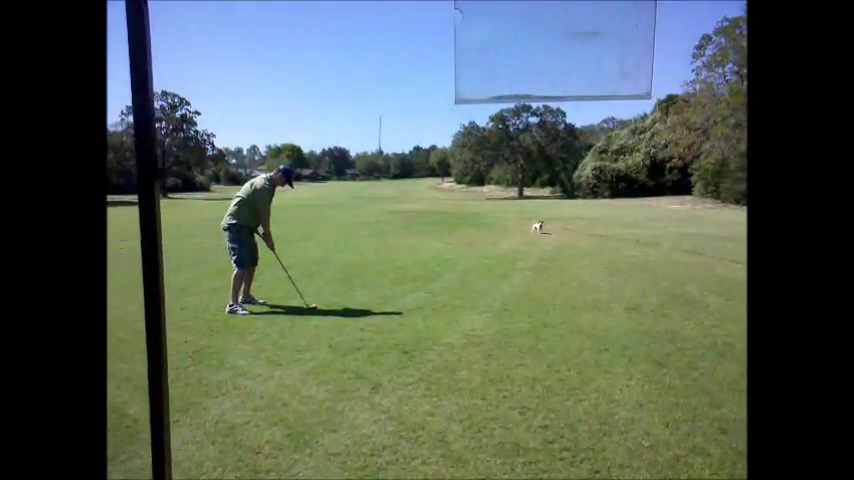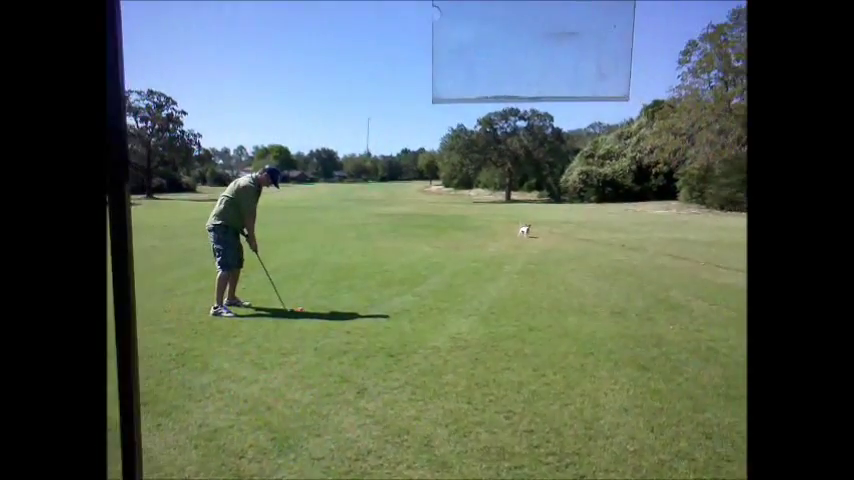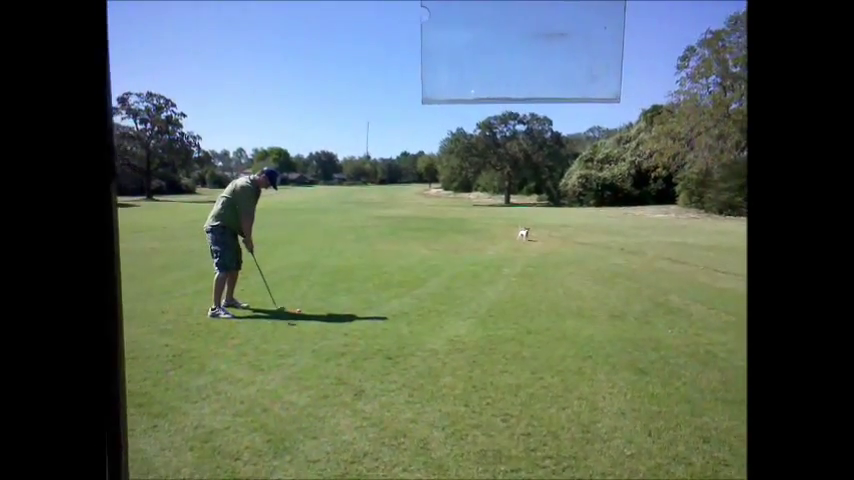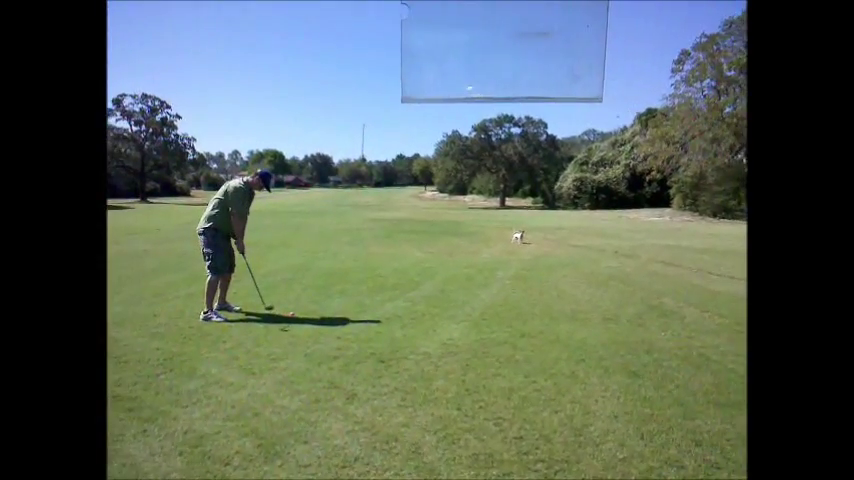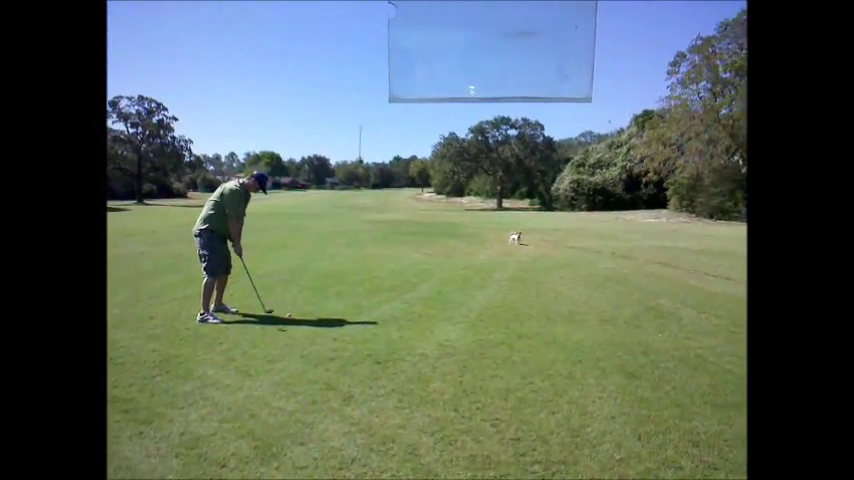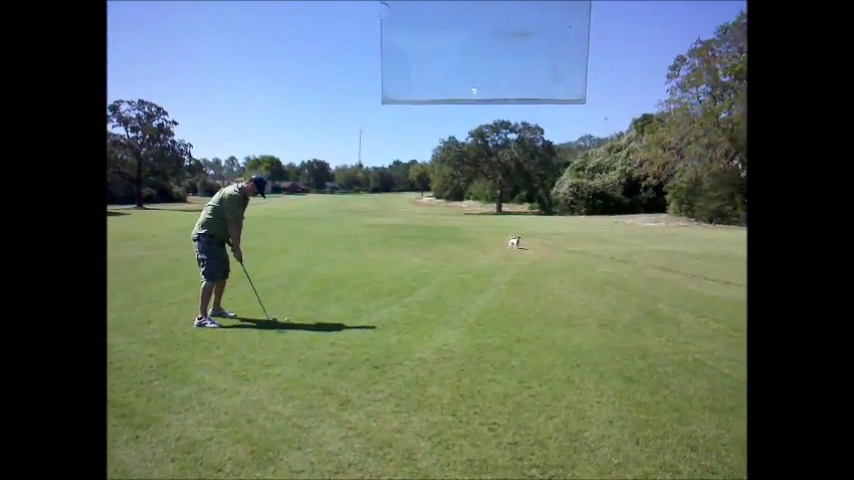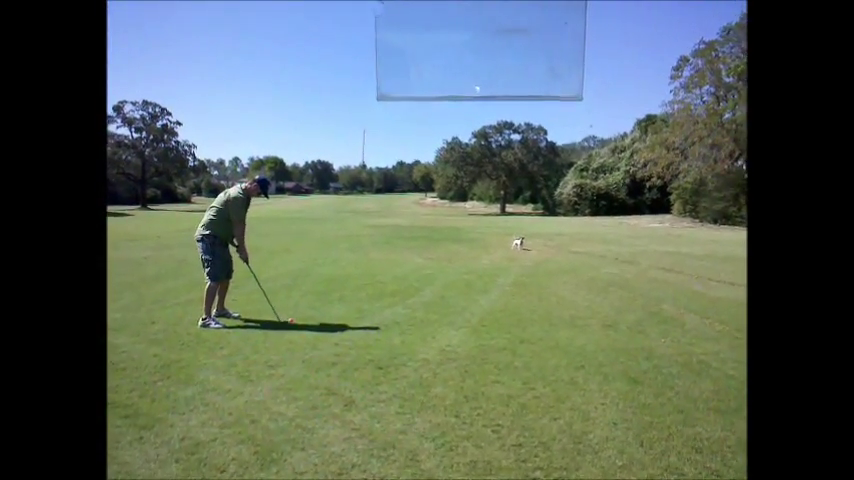
dt=0.1s
person 1, frame 1
left shoulder: (268, 185)
right shoulder: (262, 185)
left elbow: (265, 213)
right elbow: (263, 215)
left wrist: (266, 235)
right wrist: (269, 237)
left hip: (245, 226)
right hip: (235, 225)
left knee: (251, 262)
right knee: (241, 265)
left ankle: (245, 296)
right ankle: (233, 304)
person 1, frame 2
left shoulder: (255, 186)
right shoulder: (247, 185)
left elbow: (251, 213)
right elbow: (247, 214)
left wrist: (250, 235)
right wrist: (252, 238)
left hip: (230, 227)
right hip: (220, 226)
left knee: (236, 264)
right knee: (226, 266)
left ankle: (230, 298)
right ankle: (217, 306)
person 1, frame 3
left shoulder: (255, 190)
right shoulder: (244, 186)
left elbow: (250, 215)
right elbow: (243, 215)
left wrist: (247, 237)
right wrist: (248, 239)
left hip: (230, 229)
right hip: (219, 228)
left knee: (235, 265)
right knee: (224, 268)
left ankle: (229, 299)
right ankle: (215, 308)
person 1, frame 4
left shoulder: (249, 192)
right shoulder: (237, 187)
left elbow: (243, 217)
right elbow: (235, 216)
left wrist: (239, 239)
right wrist: (240, 240)
left hip: (223, 231)
right hip: (211, 230)
left knee: (228, 269)
right knee: (216, 271)
left ankle: (221, 302)
right ankle: (207, 311)
person 1, frame 5
left shoulder: (245, 194)
right shoulder: (233, 189)
left elbow: (240, 219)
right elbow: (232, 218)
left wrist: (237, 241)
right wrist: (237, 243)
left hip: (219, 233)
right hip: (207, 231)
left knee: (224, 270)
right knee: (212, 272)
left ankle: (218, 304)
right ankle: (204, 313)
person 1, frame 6
left shoulder: (243, 197)
right shoulder: (232, 194)
left elbow: (238, 223)
right elbow: (231, 223)
left wrist: (236, 245)
right wrist: (237, 248)
left hip: (217, 237)
right hip: (205, 236)
left knee: (222, 274)
right knee: (210, 277)
left ankle: (216, 308)
right ankle: (201, 317)
person 1, frame 7
left shoulder: (244, 196)
right shoulder: (237, 195)
left elbow: (241, 224)
right elbow: (237, 225)
left wrist: (240, 246)
right wrist: (242, 248)
left hip: (219, 238)
right hip: (209, 237)
left knee: (226, 274)
right knee: (215, 277)
left ankle: (220, 309)
right ankle: (206, 318)
